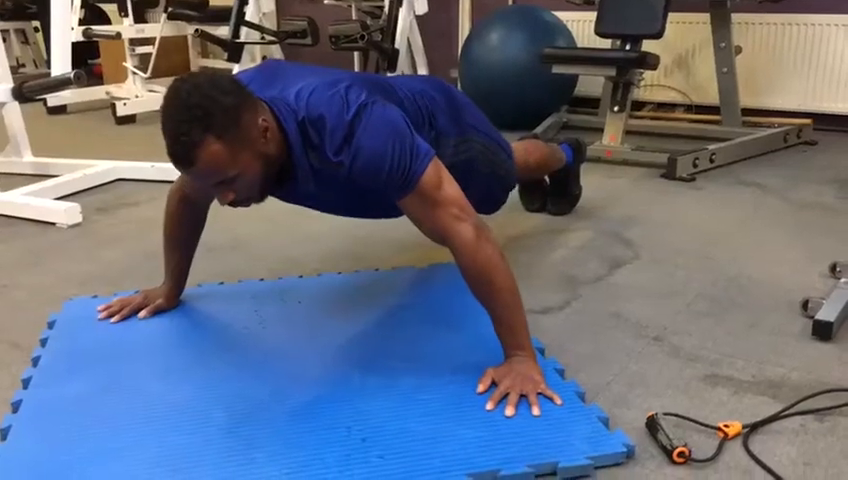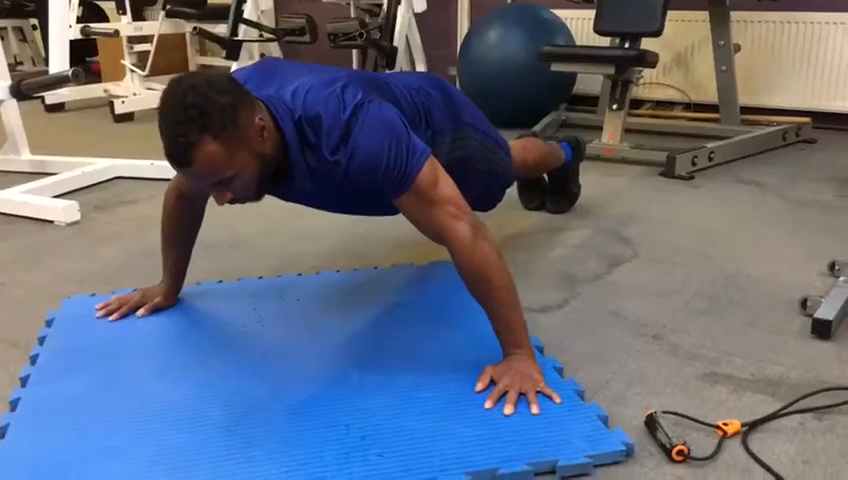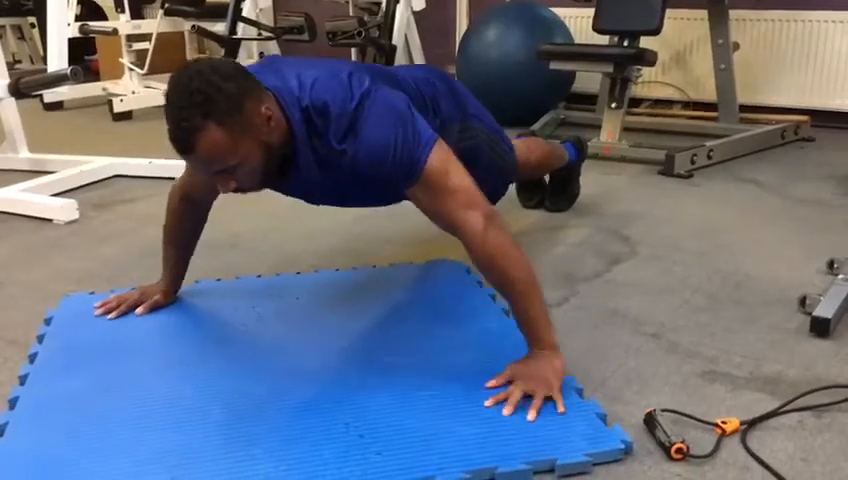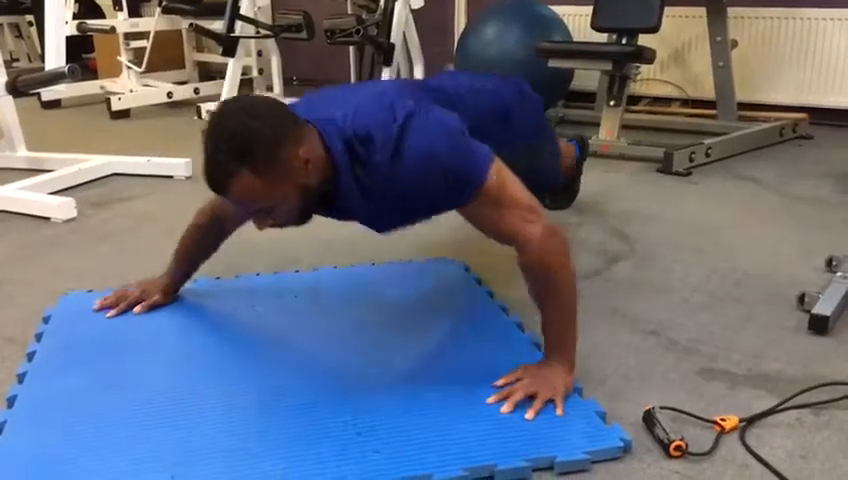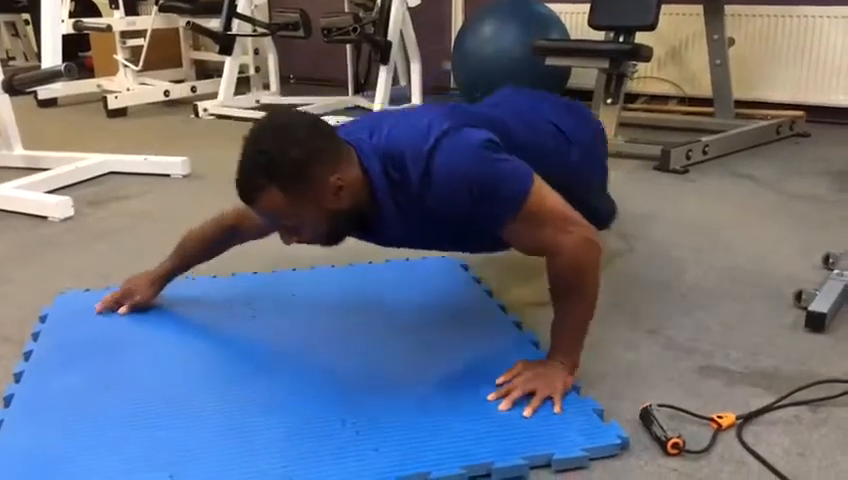
dt=0.2s
person 1, frame 1
left shoulder: (356, 133)
right shoulder: (222, 122)
left elbow: (466, 233)
right elbow: (186, 196)
left wrist: (520, 357)
right wrist: (171, 288)
left hip: (441, 128)
right hip: (398, 143)
left knee: (505, 173)
right knee: (503, 167)
left ankle: (562, 157)
right ankle: (545, 155)
person 1, frame 2
left shoulder: (352, 132)
right shoulder: (218, 125)
left elbow: (462, 233)
right elbow: (183, 195)
left wrist: (519, 356)
right wrist: (169, 286)
left hip: (437, 126)
right hip: (392, 138)
left knee: (501, 170)
left ankle: (562, 155)
right ankle: (541, 164)
person 1, frame 3
left shoulder: (359, 124)
right shoulder: (227, 119)
left elbow: (478, 224)
right elbow: (188, 193)
left wrist: (544, 350)
right wrist: (167, 284)
left hip: (442, 116)
left knee: (506, 166)
right knee: (496, 166)
left ankle: (565, 155)
right ankle: (555, 158)
person 1, frame 4
left shoulder: (411, 150)
right shoulder: (277, 157)
left elbow: (537, 233)
right elbow: (217, 214)
left wrist: (559, 363)
right wrist: (169, 282)
left hip: (502, 116)
right hip: (447, 105)
left knee: (549, 174)
left ankle: (571, 154)
person 1, frame 5
left shoulder: (442, 171)
right shoulder: (320, 173)
left elbow: (577, 241)
right elbow: (233, 222)
left wrist: (560, 363)
right wrist: (158, 276)
left hip: (560, 136)
right hip: (501, 122)
left knee: (594, 213)
left ankle: (591, 198)
